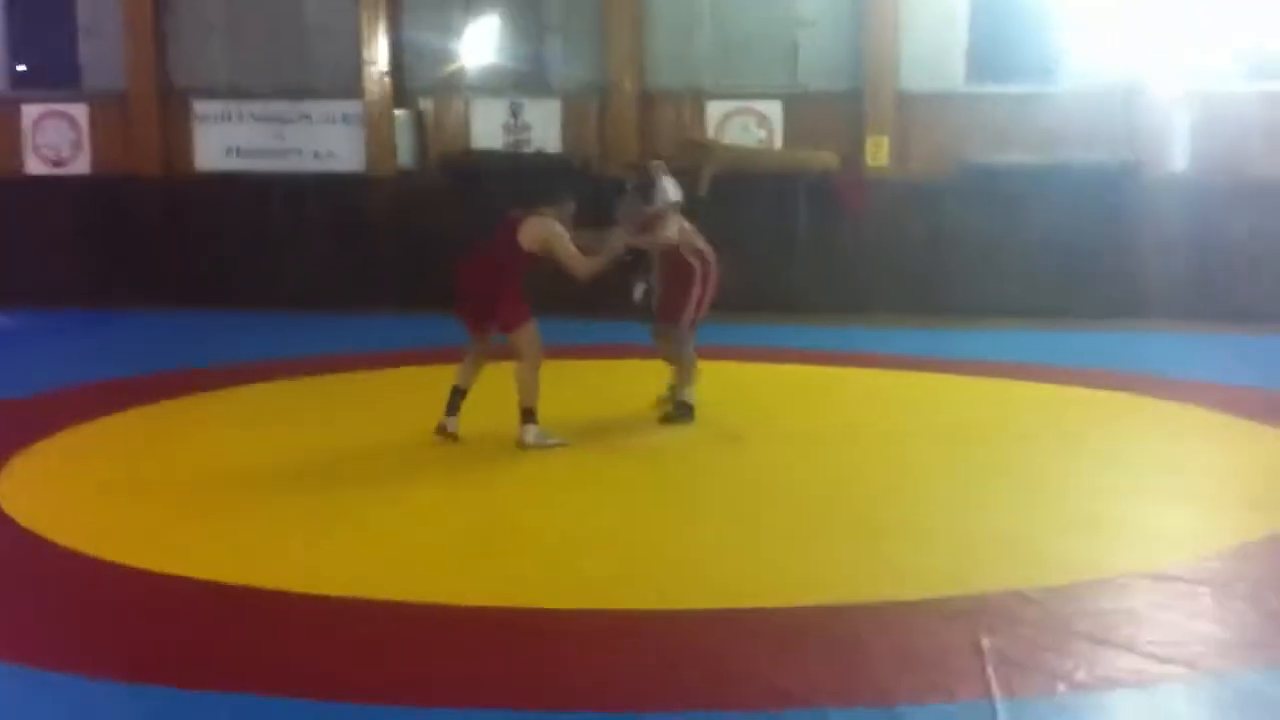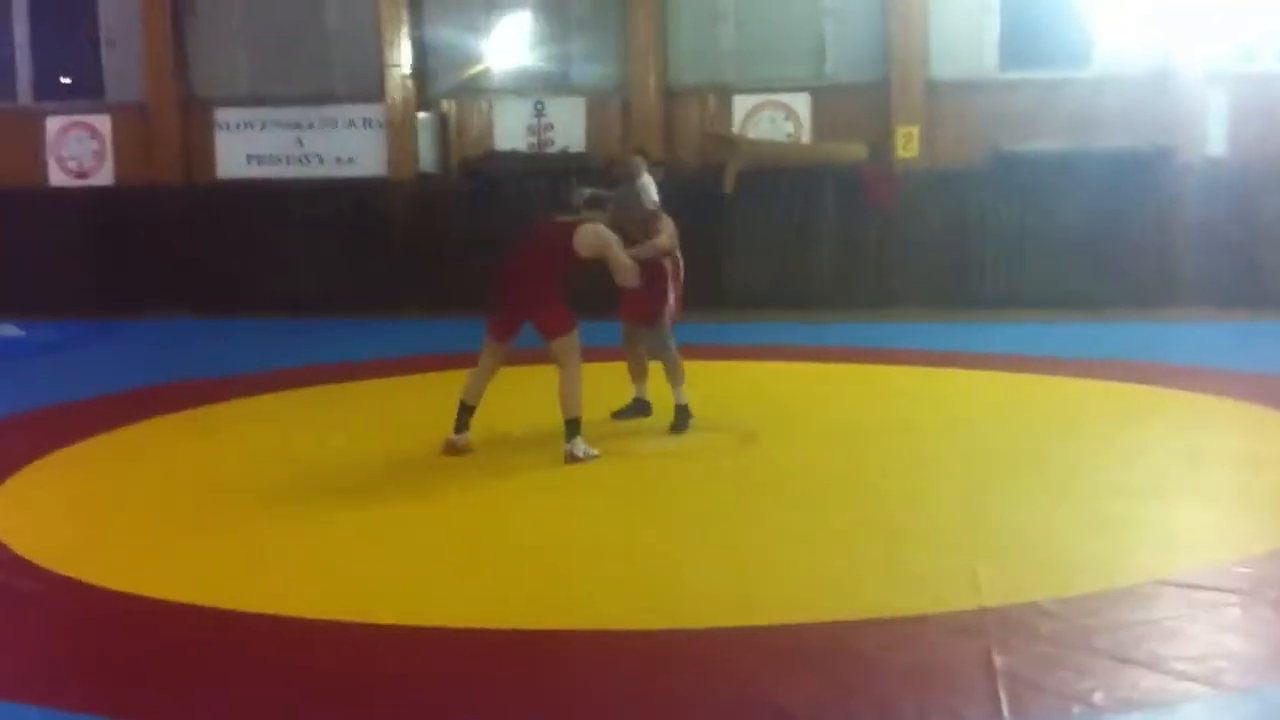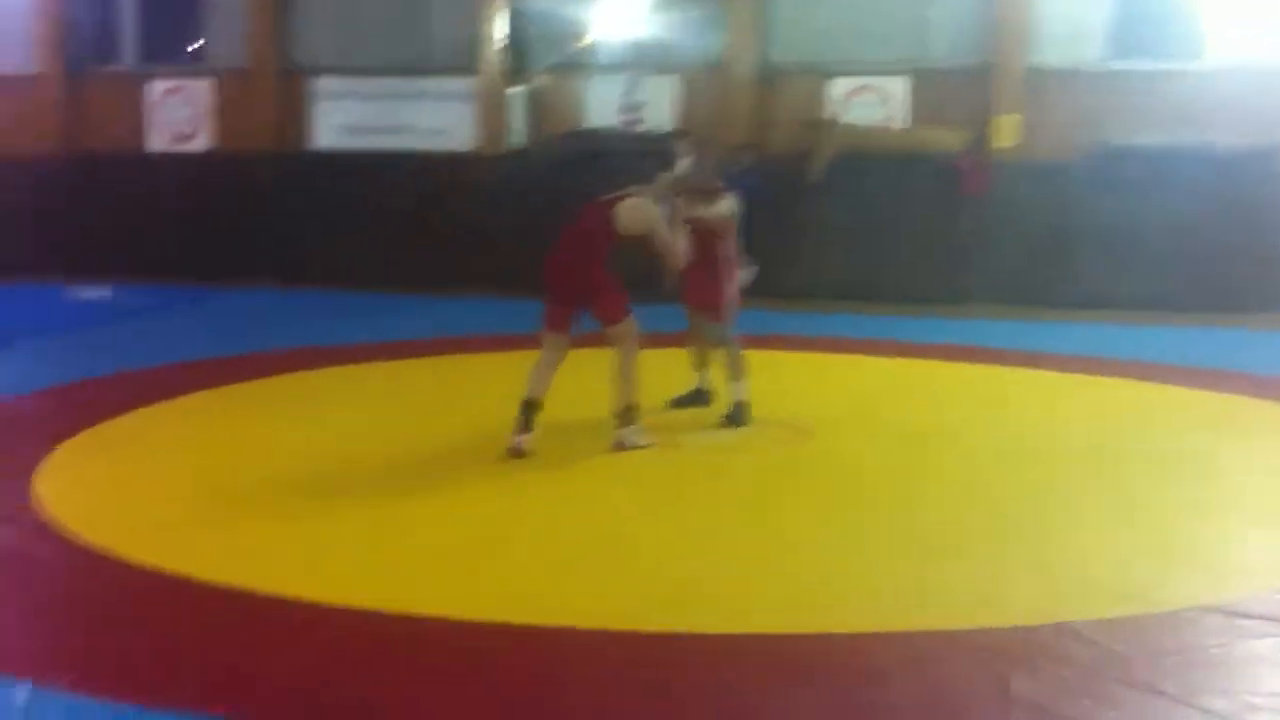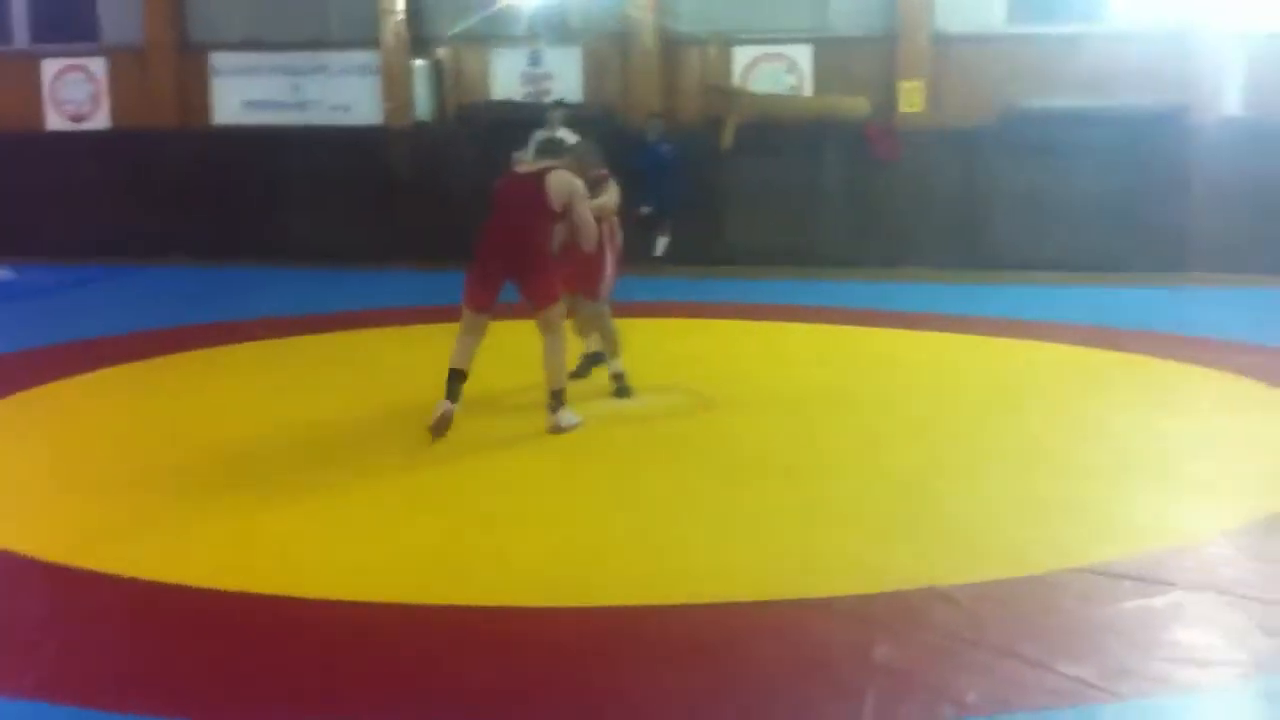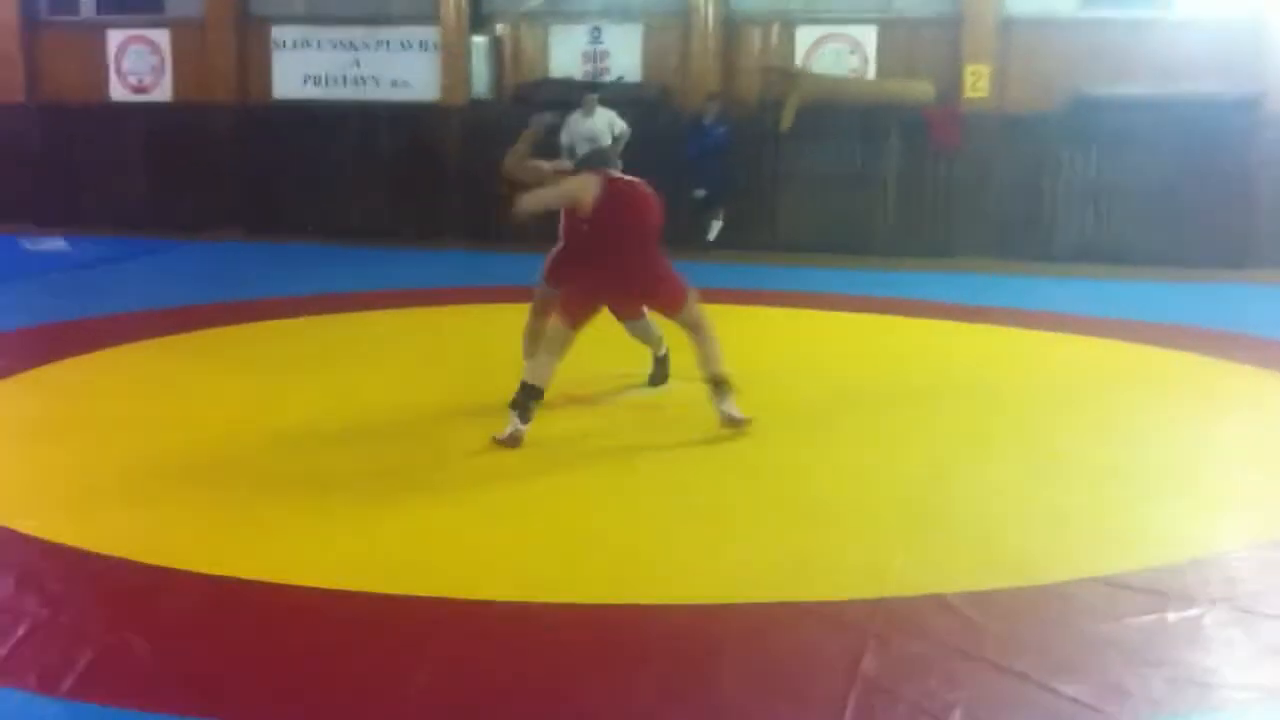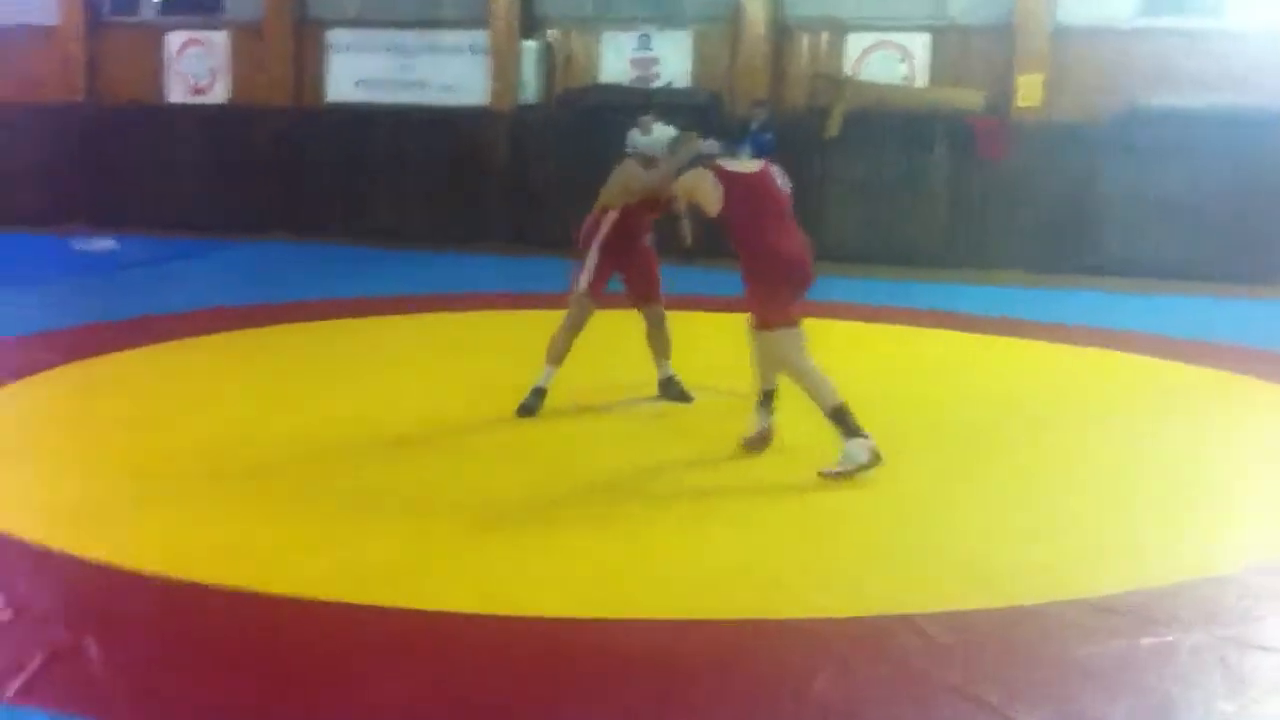
dt=0.5s
person 1, frame 1
left shoulder: (519, 219)
right shoulder: (551, 229)
right elbow: (582, 270)
right wrist: (611, 250)
left hip: (469, 282)
right hip: (498, 288)
left knee: (479, 350)
right knee: (531, 353)
left ankle: (450, 419)
right ankle: (529, 429)
person 1, frame 2
left shoulder: (554, 223)
right shoulder: (602, 235)
right elbow: (629, 280)
right wrist: (622, 258)
left hip: (510, 282)
right hip: (543, 291)
left knee: (489, 361)
right knee: (570, 363)
left ankle: (459, 434)
right ankle: (574, 443)
person 1, frame 3
left shoulder: (606, 201)
right shoulder: (647, 209)
right elbow: (677, 258)
right wrist: (676, 226)
left hip: (559, 269)
right hip: (593, 273)
left knee: (550, 354)
right knee: (628, 344)
left ankle: (522, 434)
right ankle: (627, 429)
person 1, frame 4
left shoulder: (507, 178)
right shoulder: (570, 183)
right elbow: (588, 243)
left hip: (489, 250)
right hip: (530, 255)
left knee: (470, 330)
right knee: (554, 331)
left ankle: (449, 402)
right ankle: (559, 411)
person 1, frame 5
left shoulder: (584, 183)
right shoulder: (646, 193)
left elbow: (525, 205)
left hip: (599, 270)
right hip: (648, 268)
left knee: (552, 344)
right knee: (700, 325)
left ankle: (518, 423)
right ankle: (726, 405)
person 1, frame 6
left shoulder: (697, 179)
right shoulder: (766, 168)
left elbow: (677, 200)
left hip: (768, 268)
right hip: (797, 257)
left knee: (797, 365)
right knee: (762, 332)
left ankle: (859, 444)
right ankle: (762, 423)
person 2, frame 1
left shoulder: (667, 221)
right shoulder: (651, 222)
left elbow: (666, 240)
left wrist: (629, 240)
left hip: (698, 275)
right hip: (678, 275)
left knee: (680, 336)
right knee: (661, 331)
left ankle: (685, 403)
right ankle: (680, 383)
person 2, frame 2
left shoulder: (658, 222)
right shoulder: (627, 216)
left elbow: (663, 244)
left wrist: (629, 252)
left hip: (664, 280)
right hip: (642, 279)
left knee: (662, 342)
right knee: (632, 341)
left ankle: (682, 405)
right ankle: (641, 400)
person 2, frame 3
left shoulder: (725, 199)
right shoulder: (693, 194)
left elbow: (712, 214)
left wrist: (688, 211)
left hip: (721, 269)
right hip: (697, 267)
left knee: (724, 334)
right knee: (696, 328)
left ankle: (740, 403)
right ankle: (702, 389)
person 2, frame 4
left shoulder: (607, 188)
left elbow: (602, 206)
left hip: (600, 248)
right hip: (573, 245)
left knee: (597, 310)
right knee: (572, 301)
left ankle: (617, 372)
right ankle: (594, 352)
person 2, frame 5
right shoulder: (562, 174)
right elbow: (513, 167)
right wrist: (533, 131)
right hip: (571, 249)
left knee: (633, 322)
right knee: (540, 307)
left ankle: (660, 353)
person 2, frame 6
left shoulder: (666, 178)
right shoulder: (631, 173)
right elbow: (653, 185)
right wrist: (684, 156)
left hip: (635, 244)
right hip: (603, 242)
left knee: (656, 314)
right knee: (577, 315)
left ankle: (667, 379)
right ankle: (540, 388)
